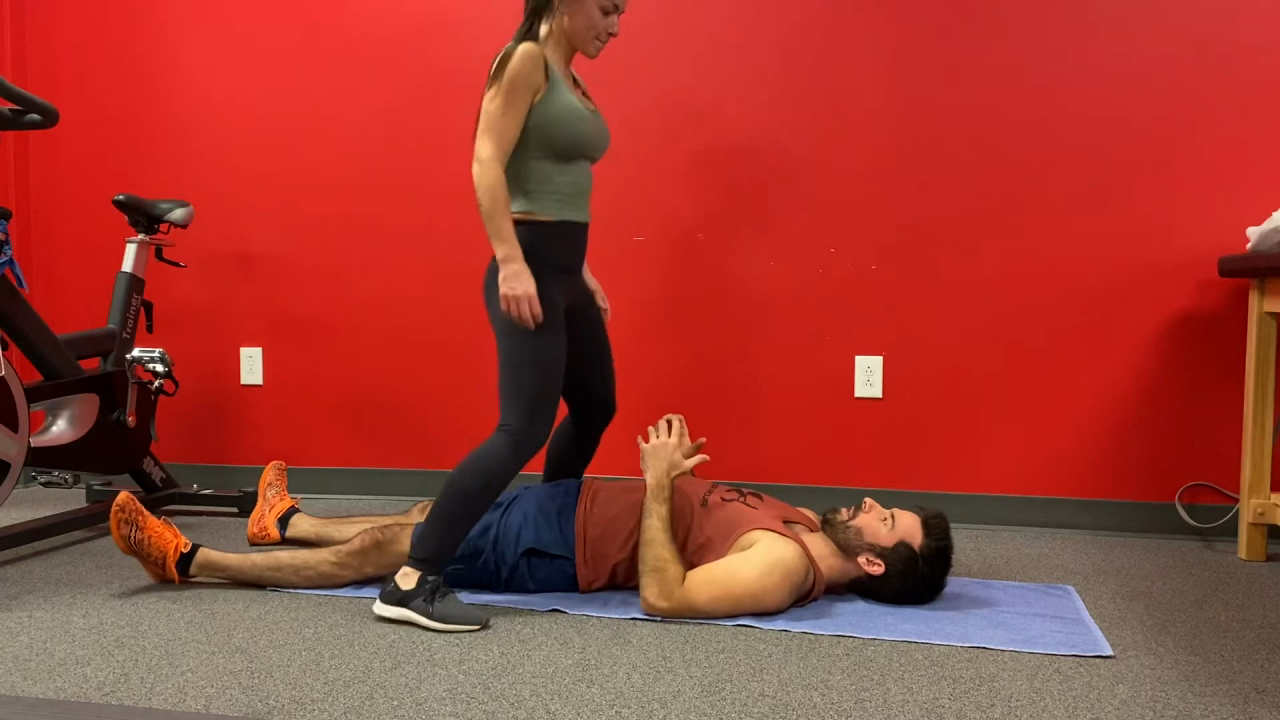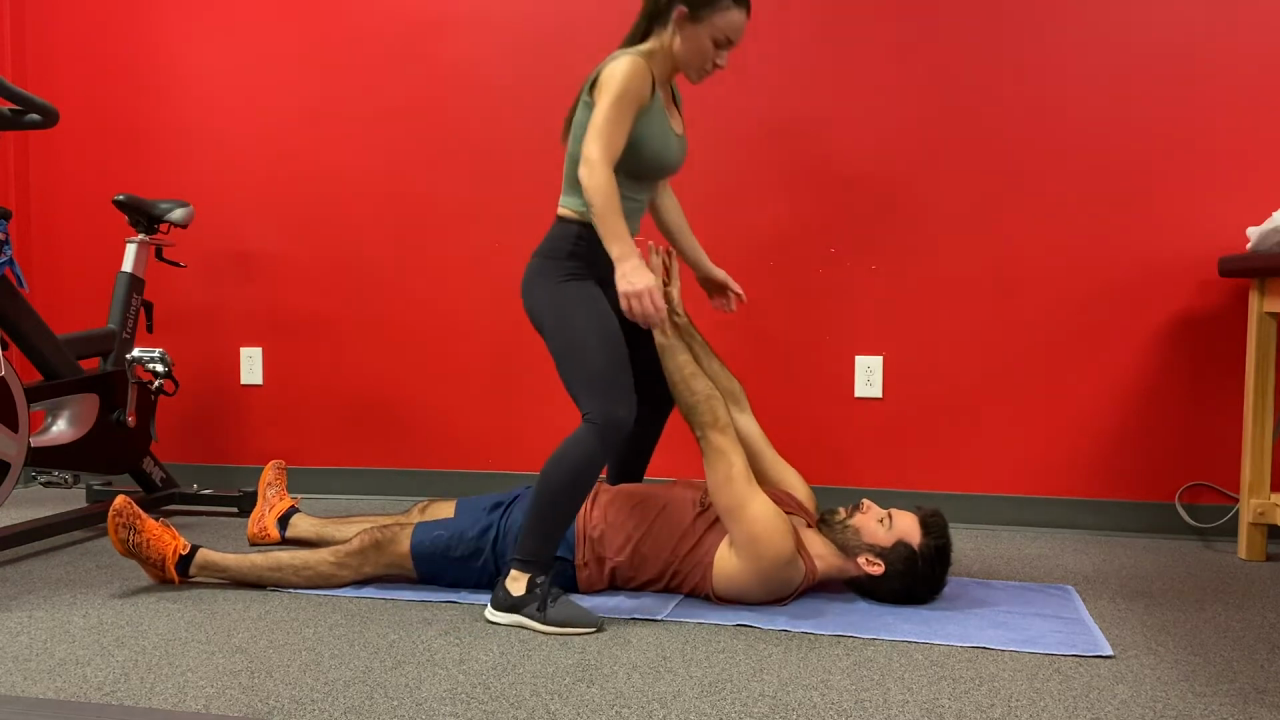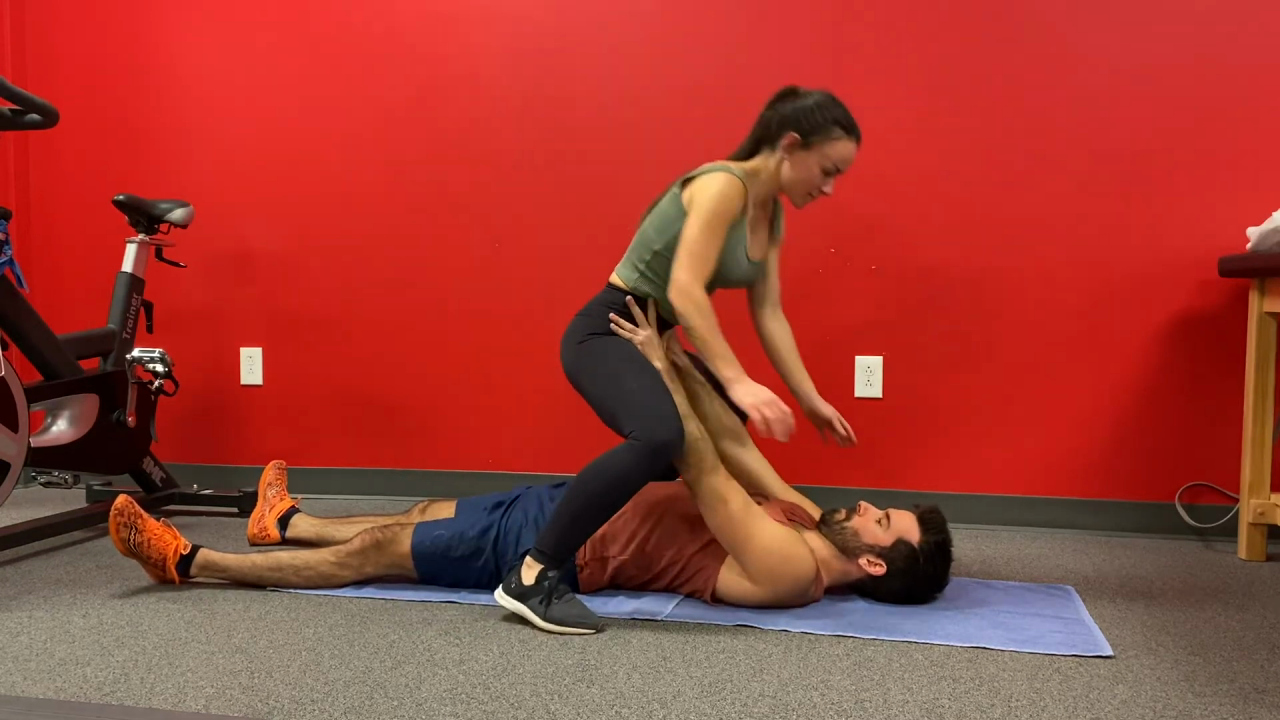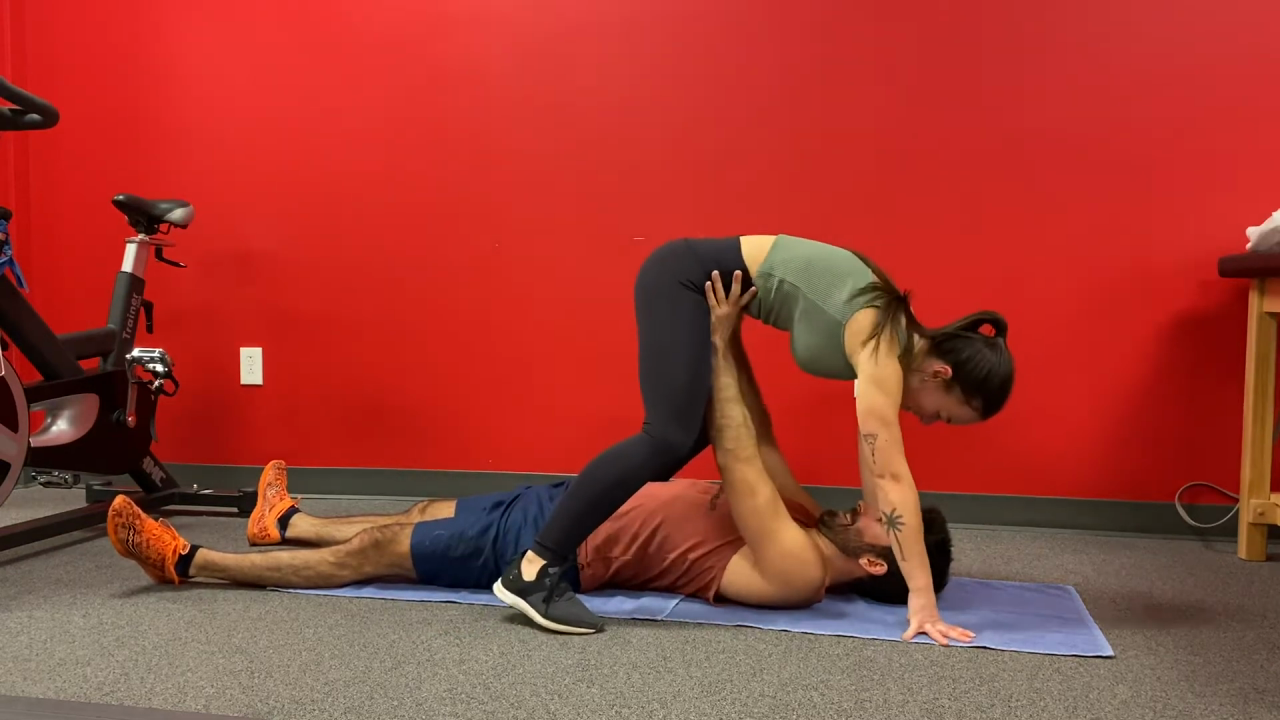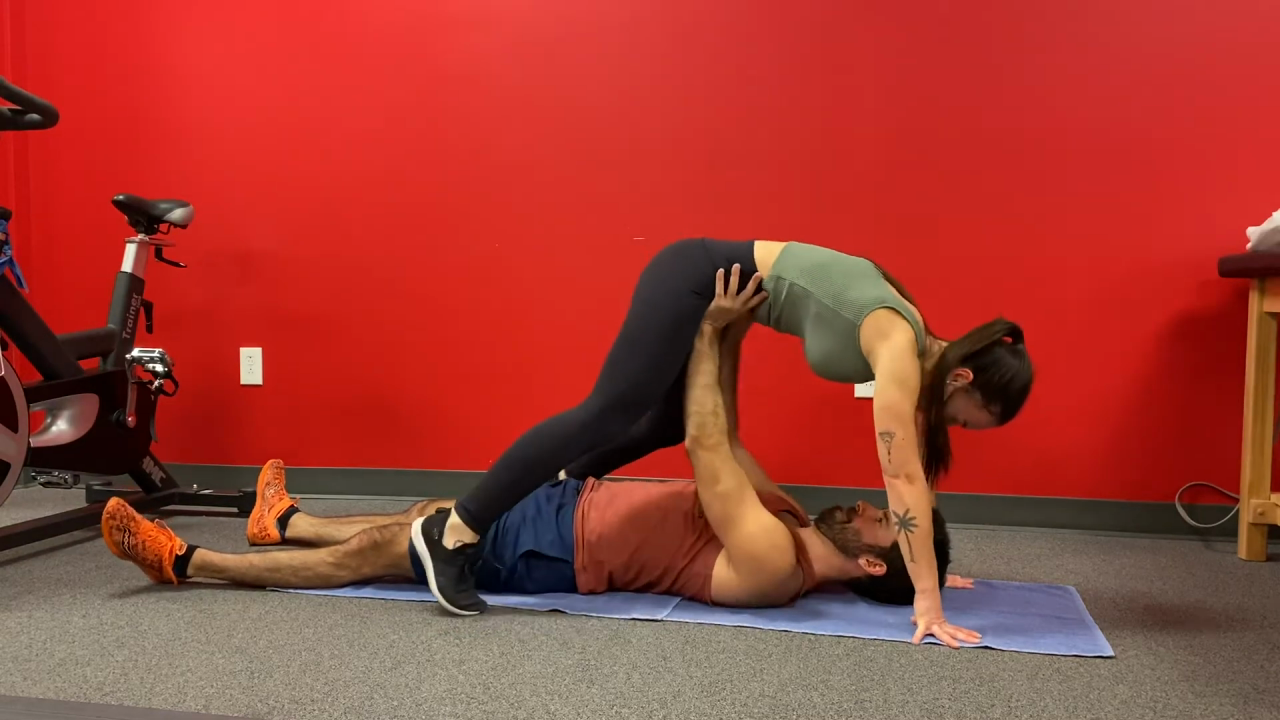
dt=1s
person 1, frame 1
left shoulder: (784, 569)
right shoulder: (803, 528)
left elbow: (662, 593)
left wrist: (657, 485)
right wrist: (673, 477)
left hip: (561, 548)
right hip: (576, 504)
left knee: (385, 551)
right knee: (424, 518)
left ankle: (191, 561)
right ankle: (287, 523)
person 1, frame 2
left shoulder: (776, 560)
right shoulder: (801, 513)
left elbow: (715, 433)
right elbow: (739, 416)
left wrist: (659, 328)
right wrist: (680, 322)
left hip: (563, 548)
right hip: (580, 505)
left knee: (378, 554)
right knee: (421, 518)
left ankle: (190, 562)
right ankle: (285, 523)
person 1, frame 3
left shoulder: (791, 571)
right shoulder: (804, 520)
left elbow: (708, 481)
right elbow: (733, 448)
left wrist: (658, 368)
right wrist: (673, 352)
right hip: (576, 504)
left knee: (380, 552)
right knee: (421, 518)
left ankle: (190, 562)
right ankle: (286, 523)
person 1, frame 4
left shoulder: (796, 572)
right shoulder: (807, 523)
left elbow: (739, 466)
right elbow: (751, 451)
left wrist: (717, 345)
right wrist: (730, 338)
left knee: (378, 554)
right knee: (423, 517)
left ankle: (188, 561)
right ankle: (284, 524)
person 1, frame 5
left shoulder: (775, 565)
right shoulder: (796, 527)
left elbow: (708, 454)
right elbow: (725, 444)
left wrist: (707, 335)
right wrist: (731, 337)
left hip: (557, 548)
right hip: (579, 503)
left knee: (377, 552)
right knee: (420, 516)
left ankle: (186, 561)
right ankle: (286, 521)
person 2, frame 1
left shoulder: (572, 82)
right shoulder: (525, 62)
right elbow: (487, 166)
left wrist: (582, 272)
right wrist: (510, 265)
left hip: (565, 272)
right hip: (531, 270)
left knee: (595, 408)
right knee: (524, 431)
right ankle: (413, 579)
person 2, frame 2
left shoulder: (665, 86)
right shoulder: (629, 69)
left elbow: (656, 191)
right elbow: (594, 167)
left wrist: (701, 265)
right wrist: (628, 263)
left hip: (600, 269)
right hip: (567, 267)
left knee: (660, 388)
right knee: (609, 416)
right ankle: (518, 587)
person 2, frame 3
left shoulder: (772, 214)
right shoulder: (724, 186)
left elbow: (770, 312)
right elbow: (685, 289)
left wrist: (809, 399)
right wrist: (736, 381)
right hip: (603, 332)
right knee: (659, 438)
right ankle: (532, 577)
person 2, frame 4
left shoulder: (897, 338)
right shoulder: (881, 345)
left elbow: (874, 459)
right elbow: (892, 474)
right wrist: (921, 598)
left hip: (708, 283)
right hip: (685, 277)
left knee: (705, 424)
right knee: (670, 436)
left ankle: (602, 523)
right ankle: (534, 570)
person 2, frame 5
left shoulder: (920, 349)
right shoulder: (898, 345)
left elbow: (913, 463)
right elbow: (902, 476)
left wrist: (926, 568)
right wrist: (927, 601)
left hip: (716, 285)
right hip: (695, 278)
left knee: (674, 423)
right knee: (608, 416)
right ankle: (454, 532)
